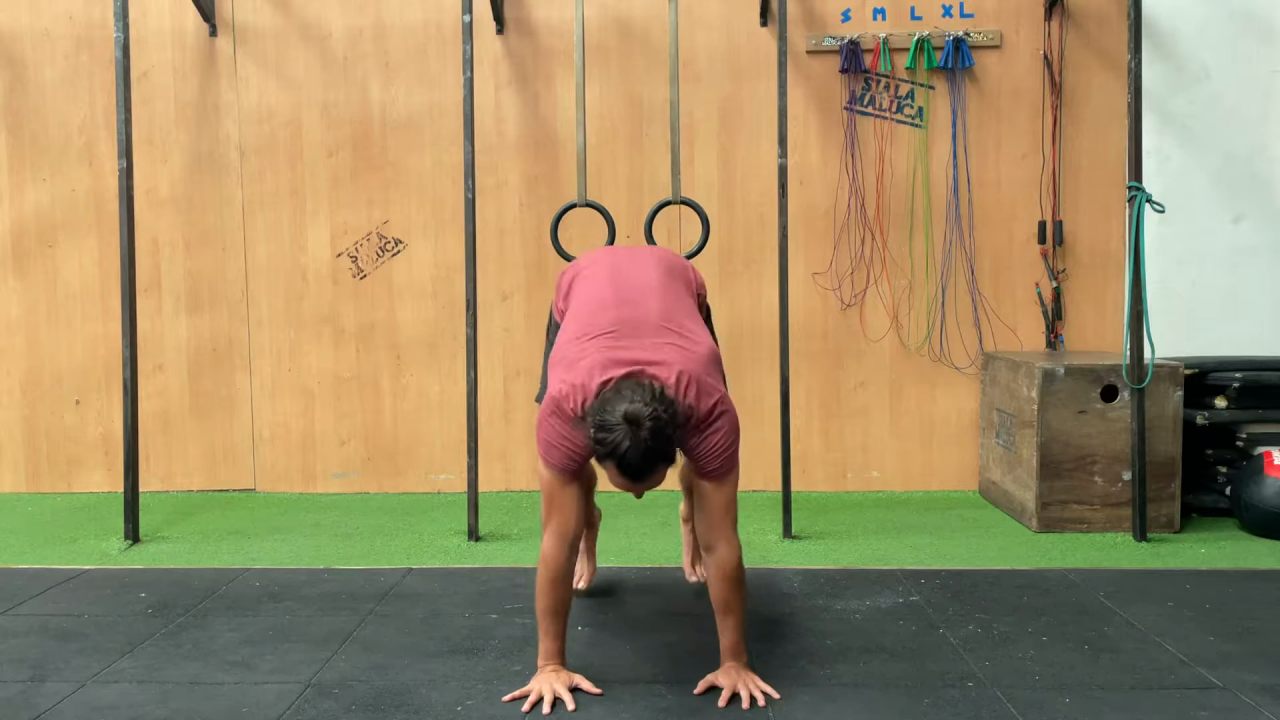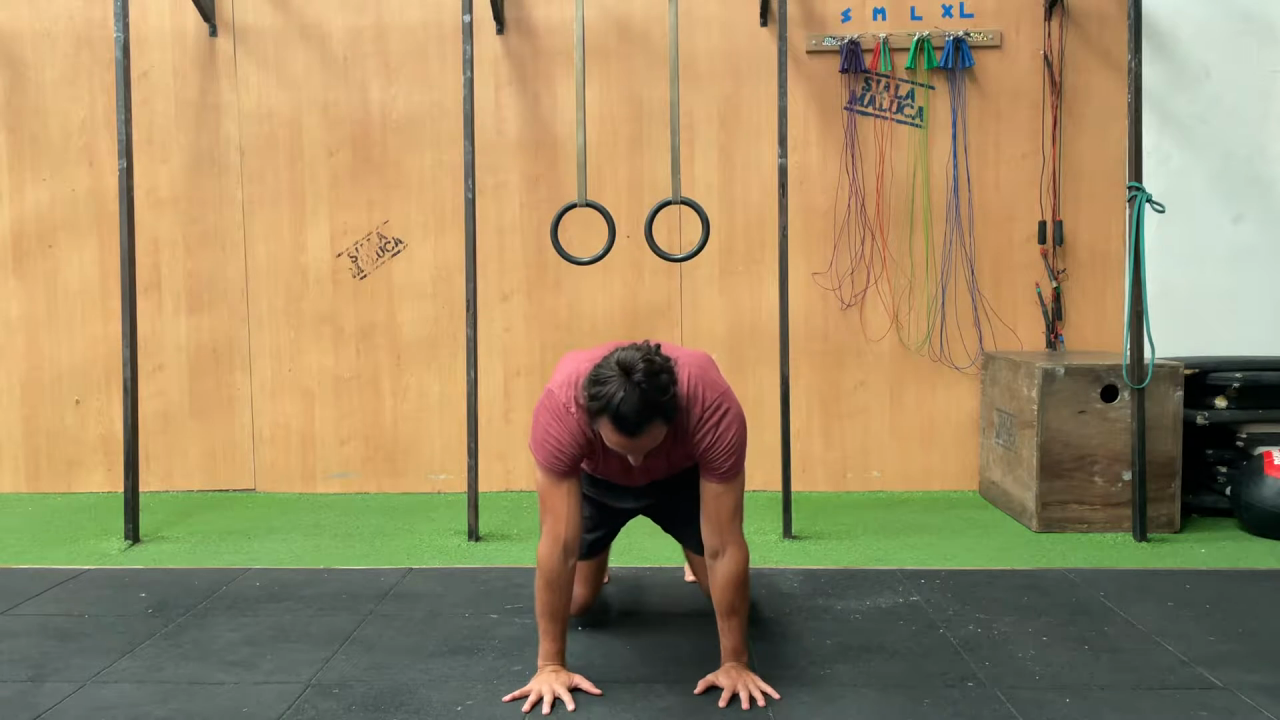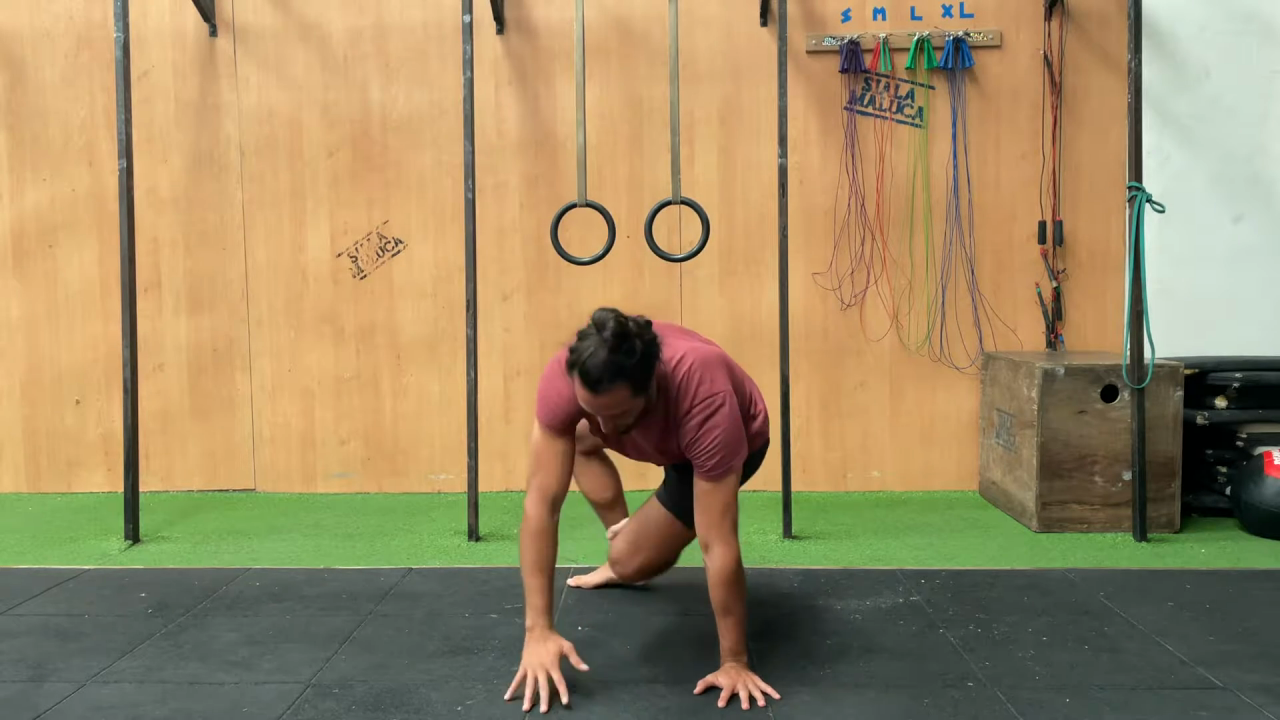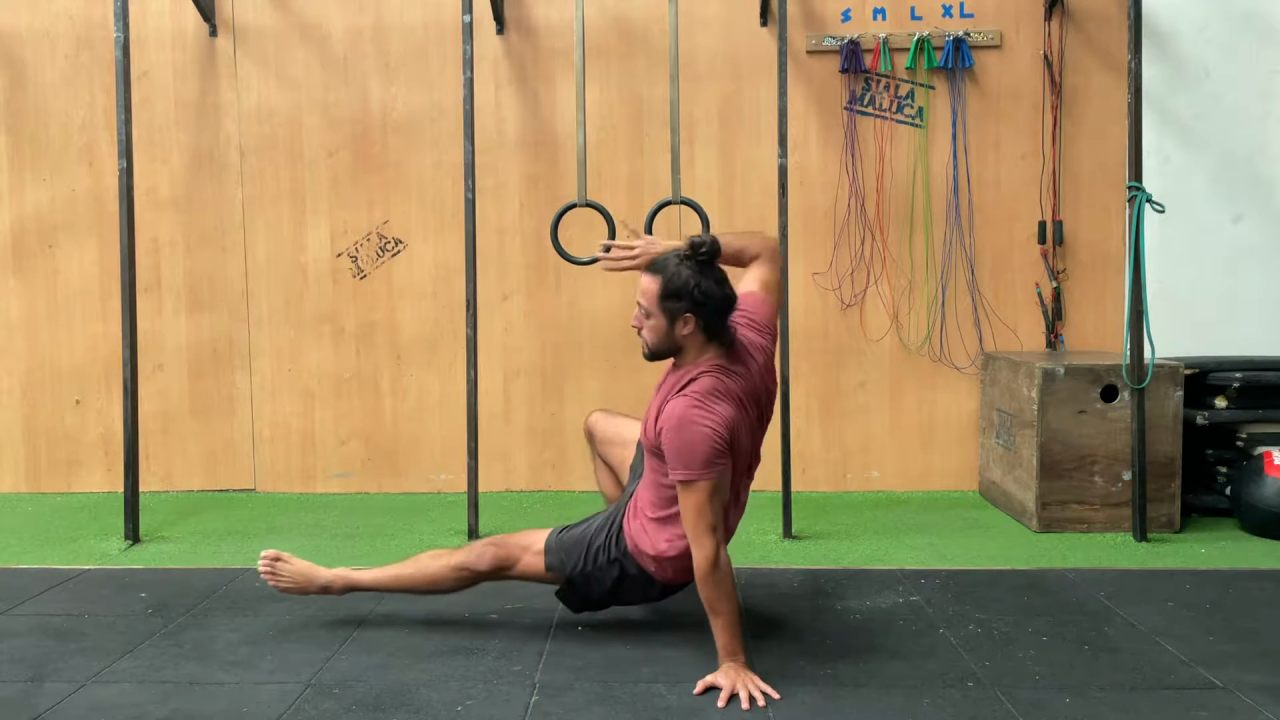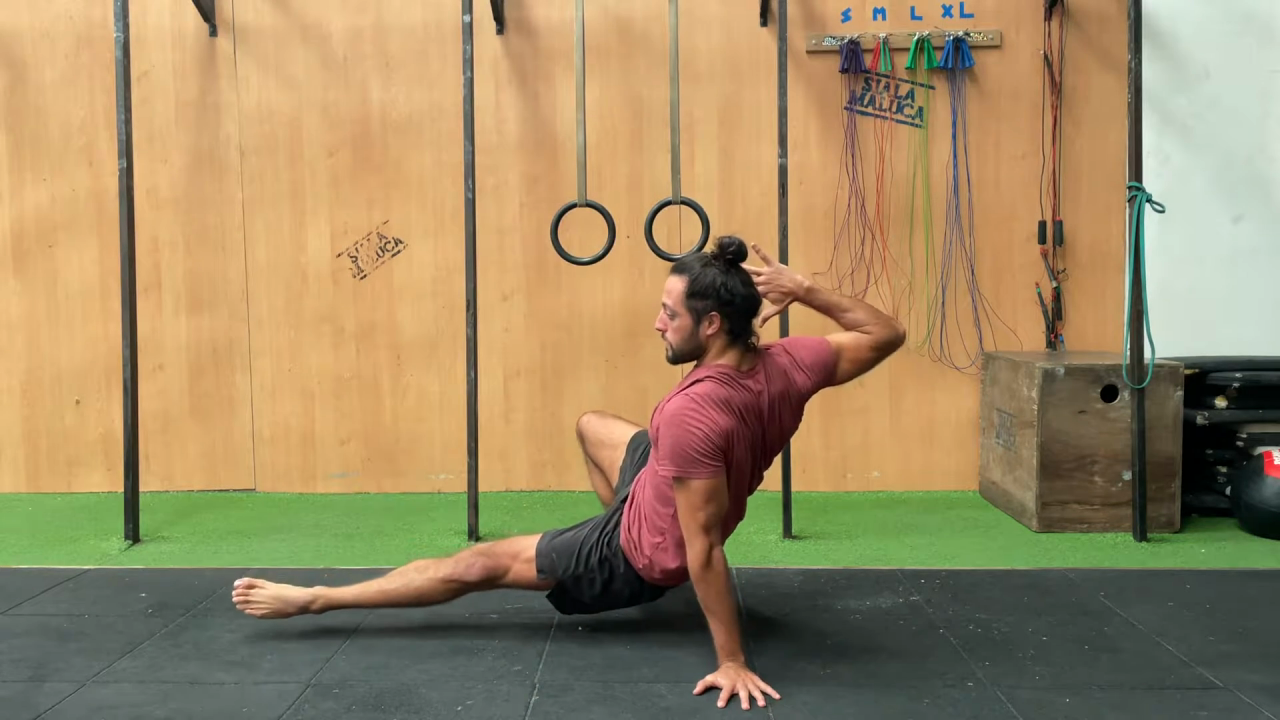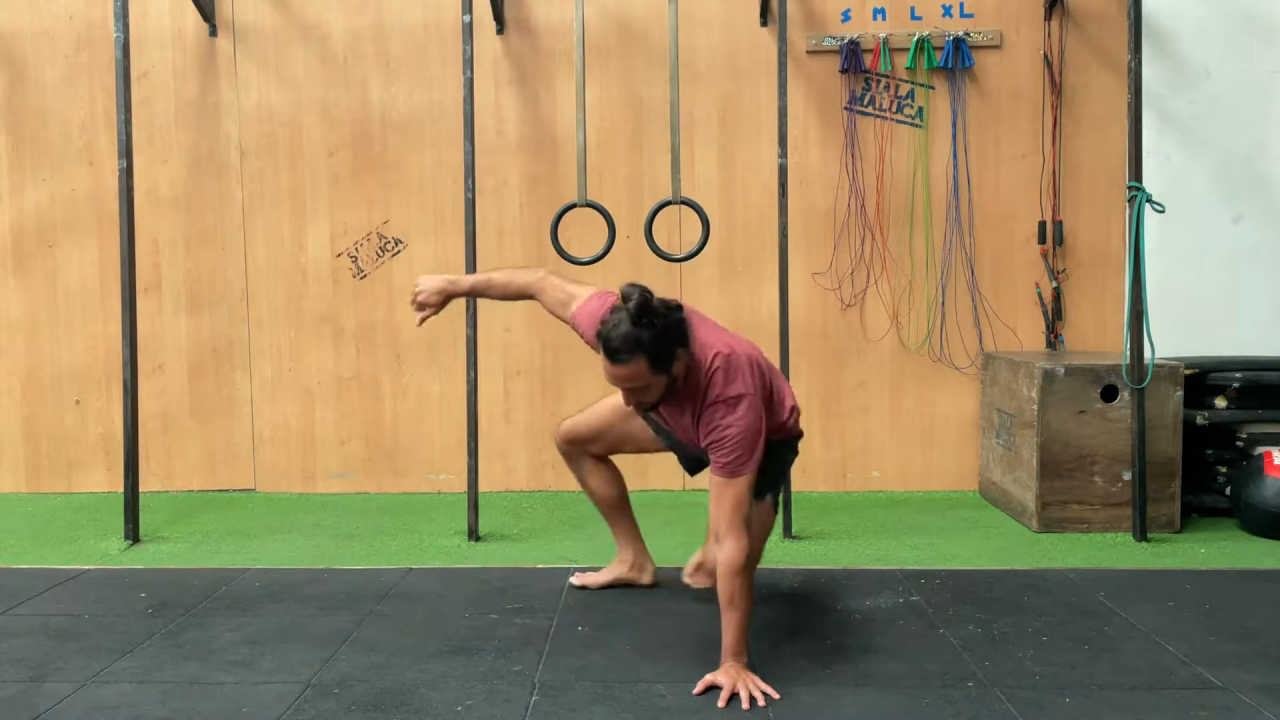
dt=0.7s
person 1, frame 1
left shoulder: (708, 407)
right shoulder: (566, 405)
left elbow: (721, 543)
right elbow: (556, 540)
left wrist: (734, 662)
right wrist: (549, 664)
left knee: (708, 467)
left ankle: (690, 514)
right ankle: (590, 534)
person 1, frame 2
left shoulder: (714, 408)
right shoulder: (562, 406)
left elbow: (726, 548)
right elbow: (556, 547)
left wrist: (735, 663)
right wrist: (550, 665)
left knee: (719, 582)
right knee: (575, 601)
left ankle: (696, 551)
right ankle: (596, 558)
person 1, frame 3
left shoulder: (706, 401)
right shoulder: (567, 376)
left elbow: (717, 545)
right elbow: (542, 503)
left wrist: (734, 663)
right wrist: (538, 630)
left hip: (742, 434)
left knee: (630, 562)
right ankle: (624, 545)
person 1, frame 4
left shoulder: (694, 417)
right shoulder: (748, 333)
left elbow: (707, 550)
right elbow: (764, 249)
left wrist: (733, 663)
right wrist: (666, 251)
left hip: (649, 548)
right hip: (658, 501)
left knee: (485, 556)
right knee: (597, 426)
left ankle: (334, 581)
right ankle: (612, 539)
person 1, frame 5
left shoulder: (691, 414)
right shoulder: (789, 365)
left elbow: (703, 551)
right elbow: (886, 333)
left wrist: (732, 664)
right wrist: (806, 289)
left hip: (642, 555)
right hip: (662, 488)
left knee: (479, 564)
right knee: (590, 427)
left ankle: (313, 599)
person 1, frame 6
left shoulder: (736, 410)
right shoulder: (613, 321)
left elbow: (732, 542)
right elbow: (542, 282)
left wrist: (734, 662)
right wrist: (454, 284)
left hip: (762, 436)
left knee: (726, 553)
right knee: (571, 438)
left ankle: (705, 566)
right ankle: (634, 559)
